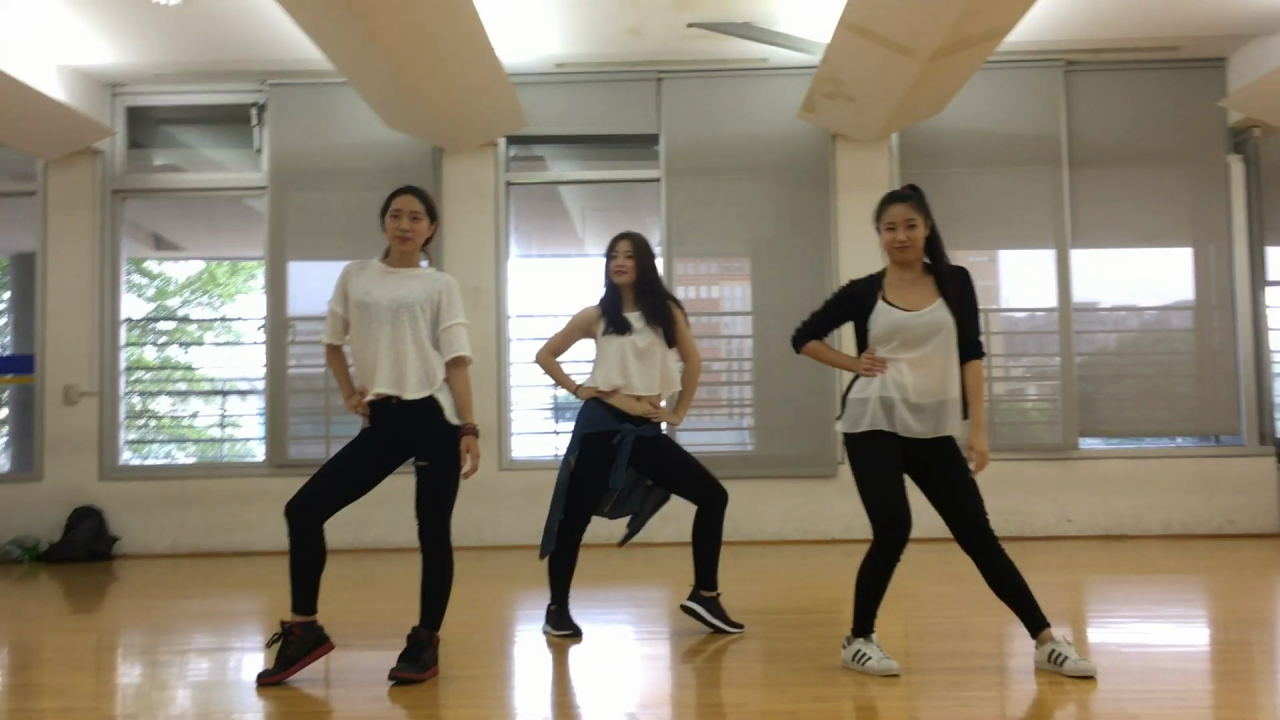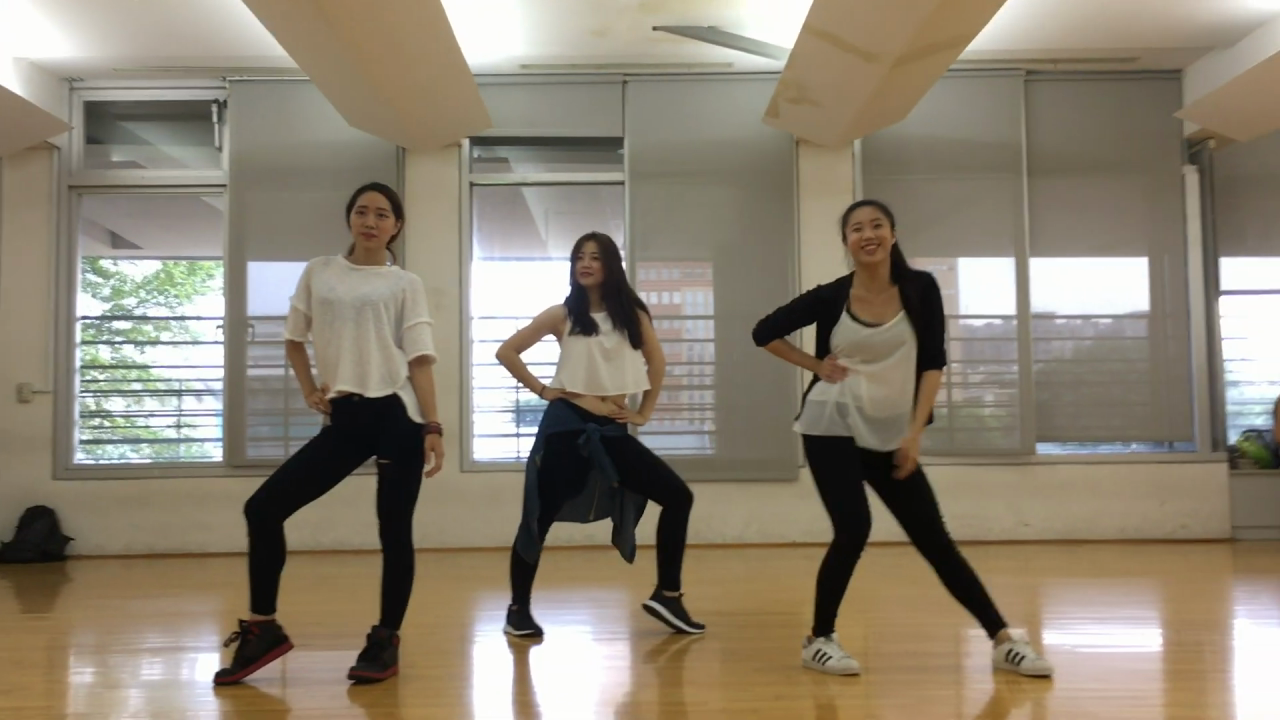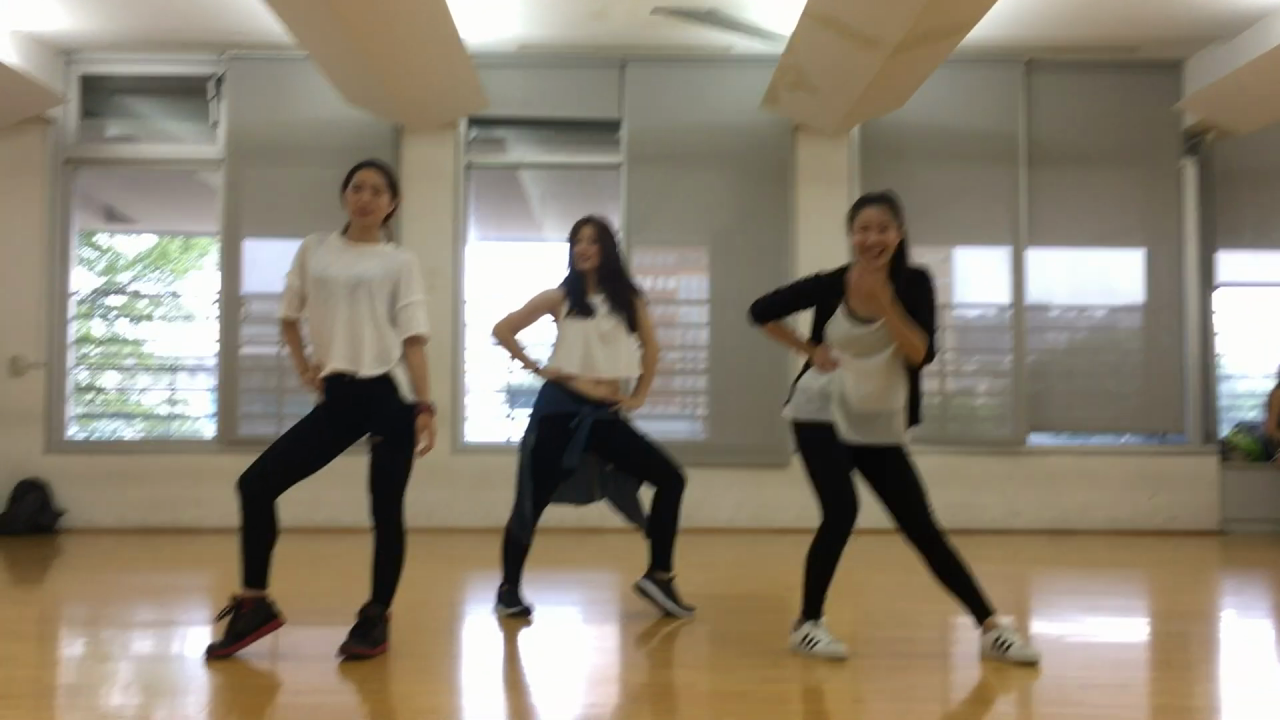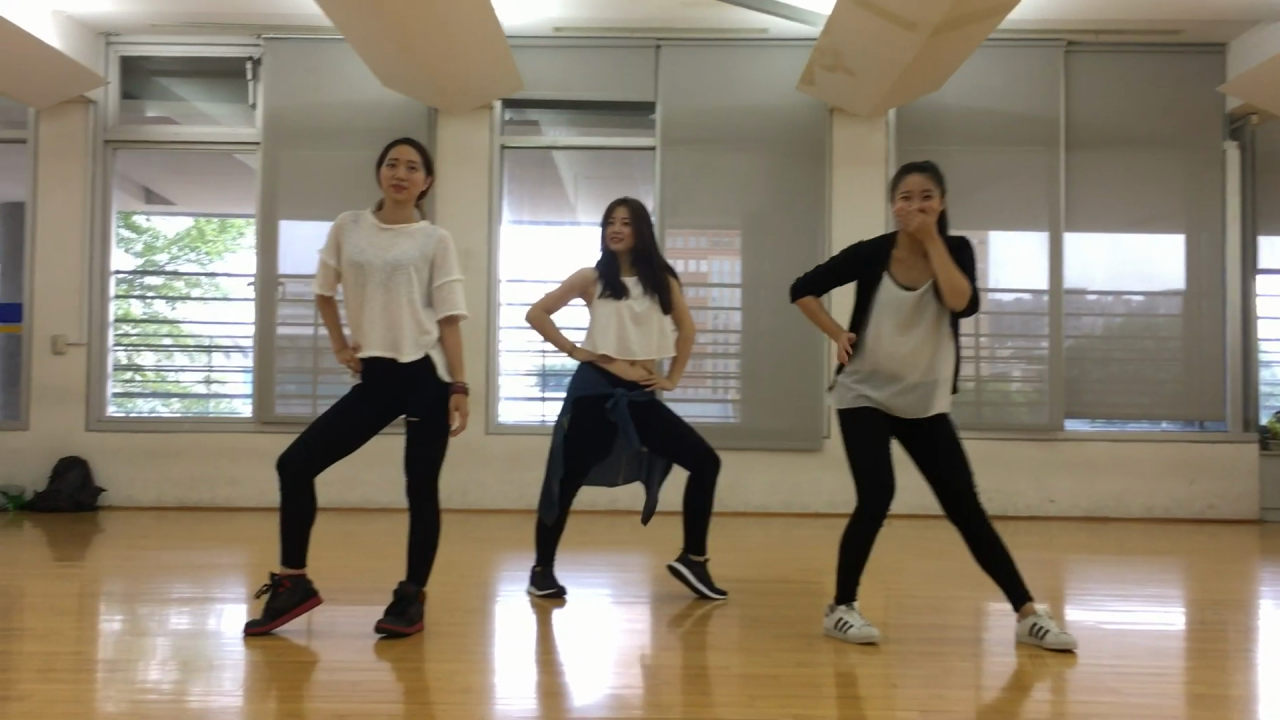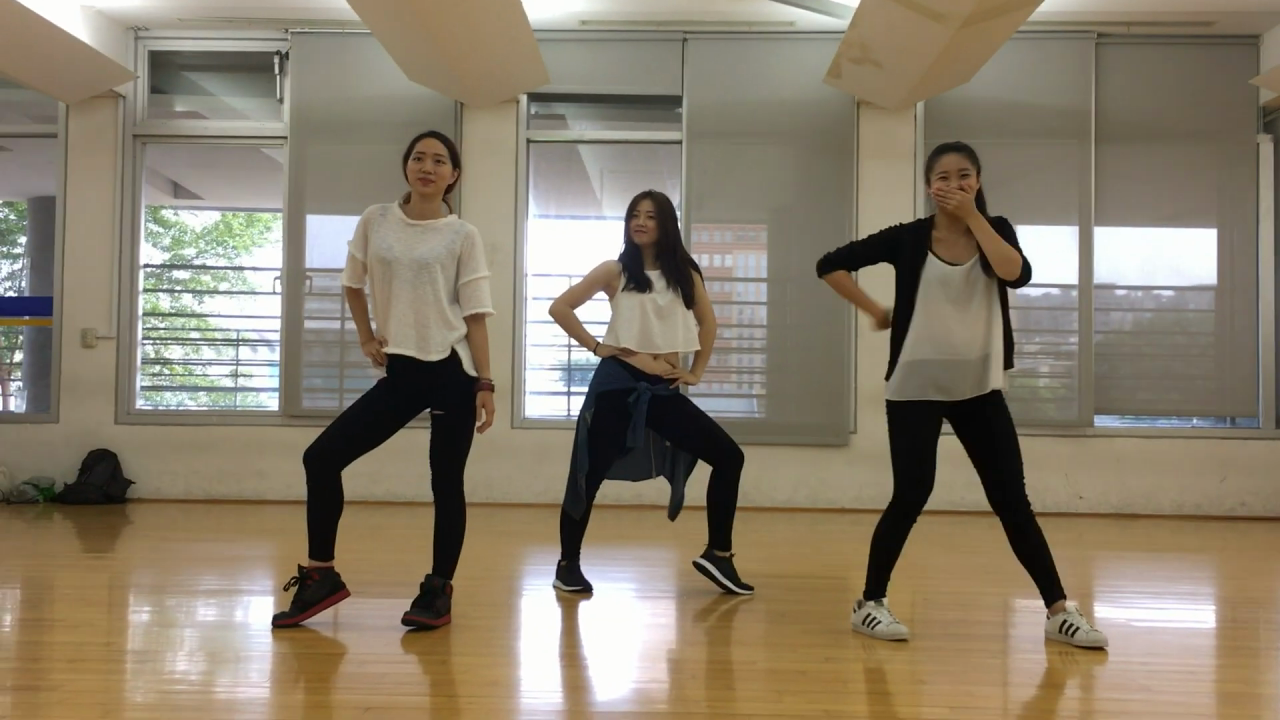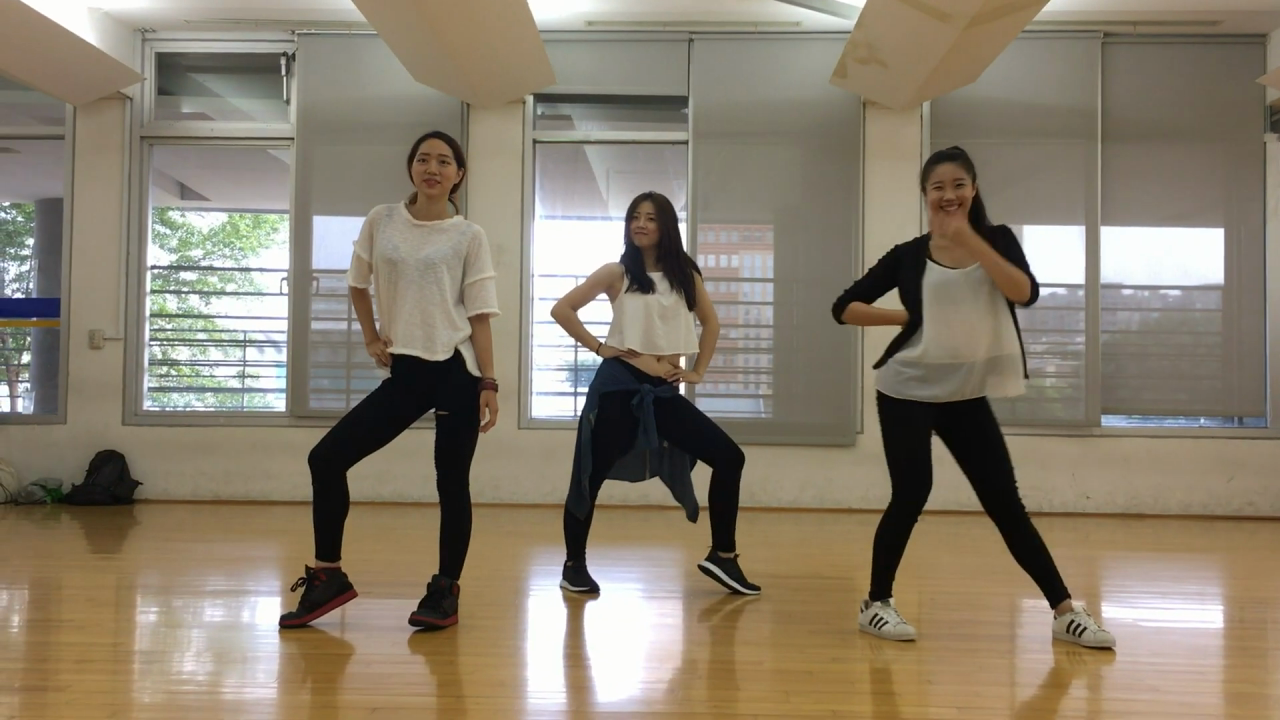
dt=0.3s
person 1, frame 1
left shoulder: (441, 286)
right shoulder: (355, 275)
left elbow: (456, 361)
right elbow: (333, 342)
left wrist: (469, 428)
right wrist: (348, 394)
left hip: (434, 418)
right hip: (381, 422)
left knee: (433, 529)
right knee: (304, 509)
left ankle: (426, 641)
right ankle: (305, 628)
person 1, frame 2
left shoulder: (406, 284)
right shoulder: (318, 272)
left elbow: (420, 360)
right elbow: (294, 339)
left wrist: (433, 427)
right wrist: (309, 392)
left hip: (397, 416)
right hip: (343, 419)
left knee: (394, 529)
right knee: (264, 507)
left ankle: (385, 640)
right ankle: (263, 628)
person 1, frame 3
left shoulder: (400, 262)
right shoulder: (314, 250)
left elbow: (412, 339)
right elbow: (290, 317)
left wrist: (425, 406)
right wrist: (304, 369)
left hip: (389, 395)
right hip: (338, 397)
left knee: (386, 506)
right knee: (256, 484)
left ankle: (376, 617)
right ankle: (254, 604)
person 1, frame 4
left shoulder: (436, 240)
right shoulder: (348, 228)
left elbow: (448, 319)
right elbow: (325, 293)
left wrist: (459, 387)
right wrist: (341, 348)
left hip: (426, 376)
right hip: (374, 377)
left knee: (421, 487)
right knee: (296, 464)
left ankle: (412, 596)
right ankle: (293, 582)
person 1, frame 5
left shoulder: (463, 236)
right shoulder: (375, 221)
left elbow: (474, 316)
right elbow: (353, 285)
left wrist: (485, 384)
right wrist: (367, 340)
left hip: (452, 371)
right hip: (399, 372)
left knee: (446, 481)
right knee: (321, 457)
left ankle: (438, 589)
right ankle: (322, 575)
person 1, frame 6
left shoulder: (469, 236)
right shoulder: (380, 221)
left elbow: (479, 316)
right elbow: (358, 284)
left wrist: (488, 384)
right wrist: (371, 340)
left hip: (456, 372)
right hip: (404, 373)
left knee: (452, 481)
right knee: (327, 457)
left ankle: (445, 590)
right ankle: (328, 576)
person 2, frame 1
left shoulder: (954, 282)
right shoulder: (864, 291)
left elbow: (971, 354)
right elbow: (804, 338)
left wrist: (977, 429)
right wrist: (854, 364)
left hip: (934, 428)
right hip: (874, 424)
left knee: (977, 535)
right knee: (893, 531)
left ankle: (1047, 642)
right ankle: (858, 640)
person 2, frame 2
left shoulder: (920, 288)
right shoulder: (830, 296)
left elbow: (933, 364)
right elbow: (765, 332)
left wrist: (914, 431)
right wrist: (815, 366)
left hip: (890, 434)
right hip: (832, 427)
left knee: (933, 537)
right knee: (853, 531)
left ankle: (1003, 640)
right ankle: (819, 640)
person 2, frame 3
left shoulder: (914, 283)
right shoulder: (829, 285)
left elbow: (920, 353)
right elbow: (762, 311)
left wrist: (883, 297)
right wrist: (809, 350)
left hip: (879, 425)
right hip: (820, 414)
left knee: (922, 526)
right knee: (841, 513)
left ankle: (991, 628)
right ankle: (807, 623)
person 2, frame 4
left shoulder: (955, 250)
right shoulder: (871, 254)
left elbow: (962, 304)
right elbow: (802, 290)
left wrist: (932, 241)
right wrist: (839, 336)
left hip: (926, 402)
right hip: (866, 396)
left knee: (966, 507)
right knee: (876, 498)
left ankle: (1028, 613)
right ankle: (841, 608)
person 2, frame 5
left shoulder: (995, 230)
right shoulder: (908, 238)
left elbow: (1016, 273)
right elbow: (830, 265)
left wrist: (972, 215)
right wrist: (877, 310)
left hip: (979, 389)
right hip: (915, 388)
left knee: (1012, 499)
right knee: (912, 493)
left ankle: (1059, 611)
right ankle: (870, 603)
person 2, frame 6
left shoulder: (997, 239)
right shoulder: (909, 254)
left elbow: (1025, 293)
right elbow: (844, 308)
left wrist: (971, 239)
right wrist: (906, 317)
left hip: (968, 395)
right hip: (907, 389)
left knee: (1005, 503)
right knee: (911, 494)
left ankle: (1065, 611)
right ankle: (877, 603)
person 3, frame 1
left shoulder: (666, 311)
right shoulder: (596, 315)
left elbow: (692, 361)
right elbow: (545, 355)
left wrist: (678, 412)
right wrist: (576, 389)
left hip: (647, 430)
right hip: (601, 425)
left knee: (713, 496)
right knee: (575, 516)
left ankle: (704, 595)
right ankle: (557, 609)
person 3, frame 2
left shoulder: (632, 313)
right shoulder: (562, 315)
left elbow: (656, 362)
right elbow: (506, 352)
left wrist: (644, 412)
right wrist: (542, 390)
left hip: (612, 430)
right hip: (568, 425)
left knee: (678, 496)
right knee: (540, 516)
left ankle: (667, 595)
right ankle: (519, 609)
person 3, frame 3
left shoulder: (628, 299)
right shoulder: (559, 297)
left elbow: (650, 348)
right elbow: (503, 330)
left wrist: (638, 396)
right wrist: (538, 368)
left hip: (605, 413)
right hip: (562, 407)
left knee: (670, 479)
right knee: (534, 498)
left ankle: (659, 576)
right ankle: (509, 589)
person 3, frame 4
left shoulder: (662, 280)
right shoulder: (592, 278)
left elbow: (686, 329)
right elbow: (536, 313)
left wrist: (673, 377)
right wrist: (573, 351)
left hip: (641, 395)
right hip: (597, 389)
left knee: (705, 462)
right knee: (568, 479)
left ankle: (693, 559)
right ankle: (542, 569)
person 3, frame 5
left shoulder: (685, 273)
right shoulder: (615, 271)
left elbow: (708, 323)
right elbow: (560, 307)
left wrist: (696, 371)
right wrist: (596, 347)
left hip: (664, 389)
right hip: (618, 383)
left knee: (729, 457)
right knee: (590, 473)
left ankle: (718, 555)
right ankle: (568, 565)
person 3, frame 6
left shoulder: (685, 275)
right shoulder: (617, 272)
left elbow: (710, 322)
right elbow: (562, 309)
left wrist: (698, 371)
right wrist: (599, 348)
left hip: (665, 391)
right hip: (620, 385)
left knee: (729, 458)
right knee: (592, 473)
left ankle: (722, 556)
right ankle: (574, 564)
